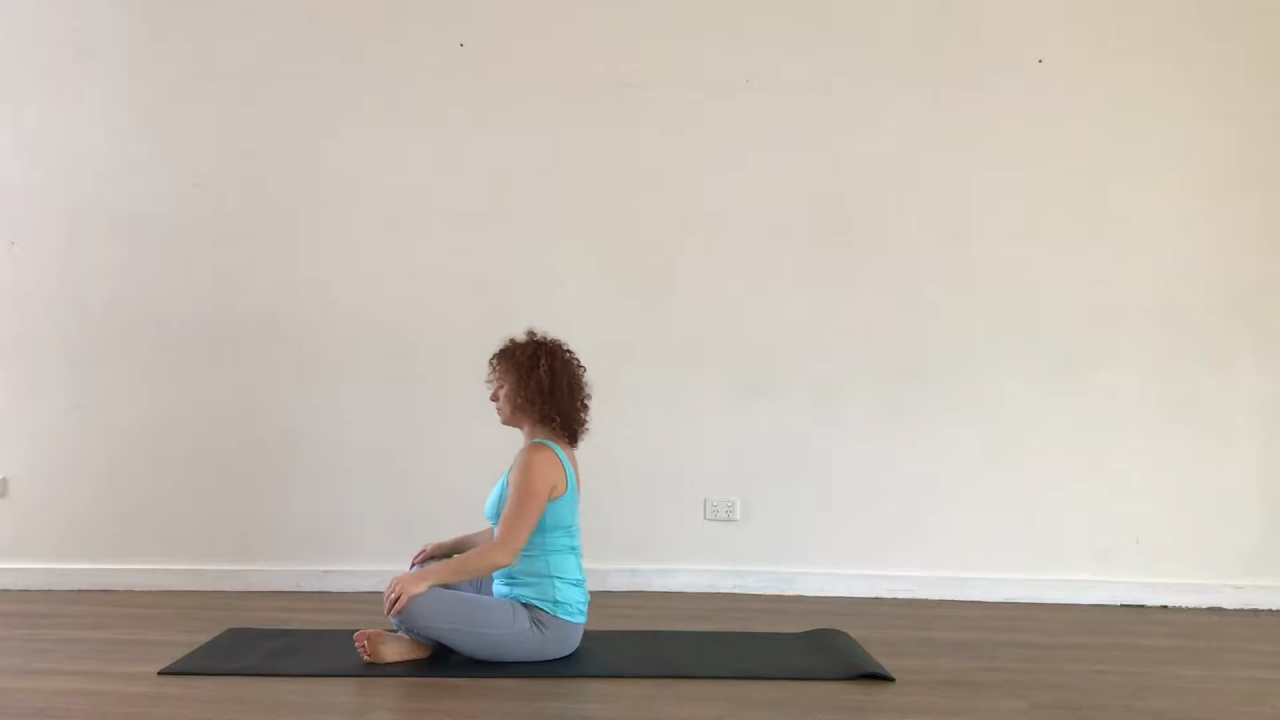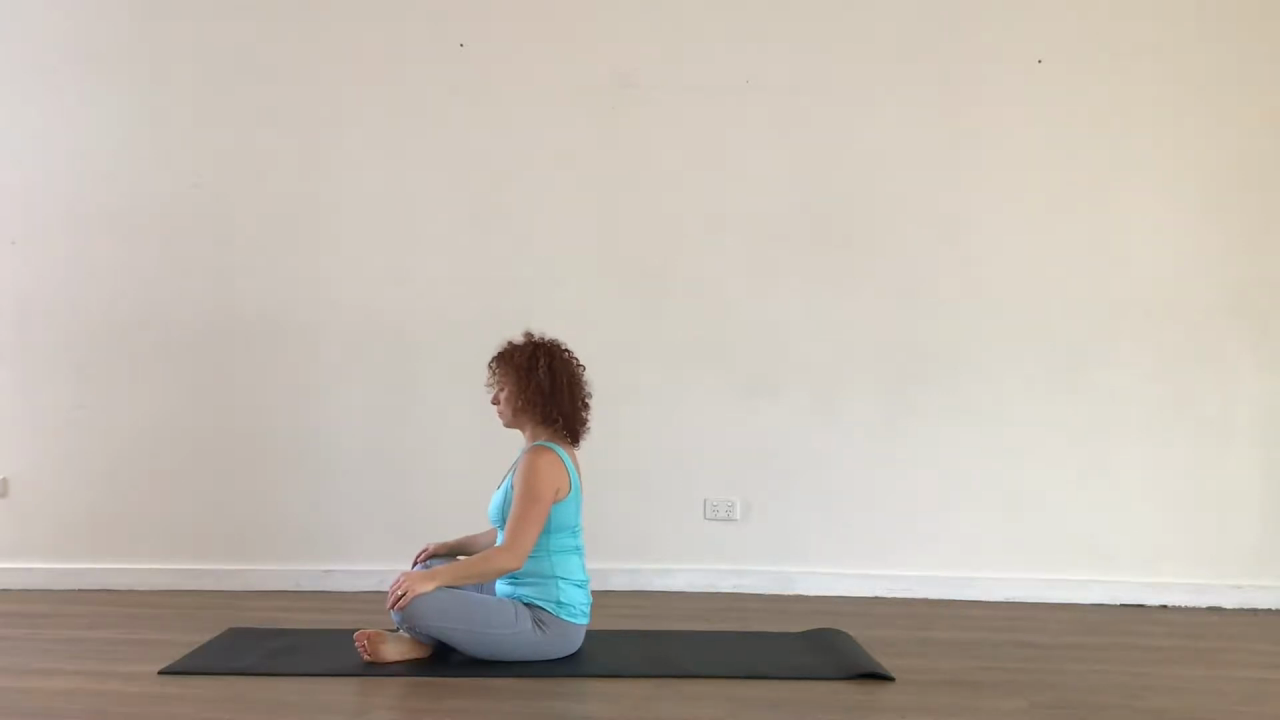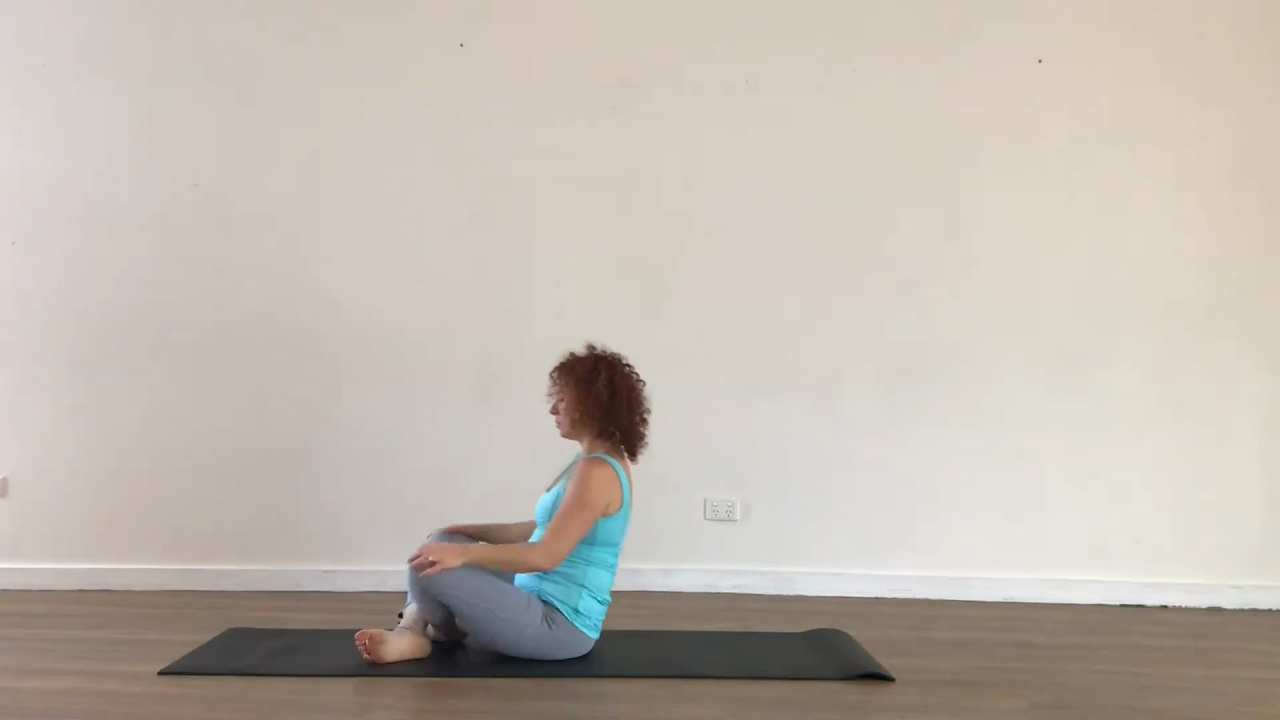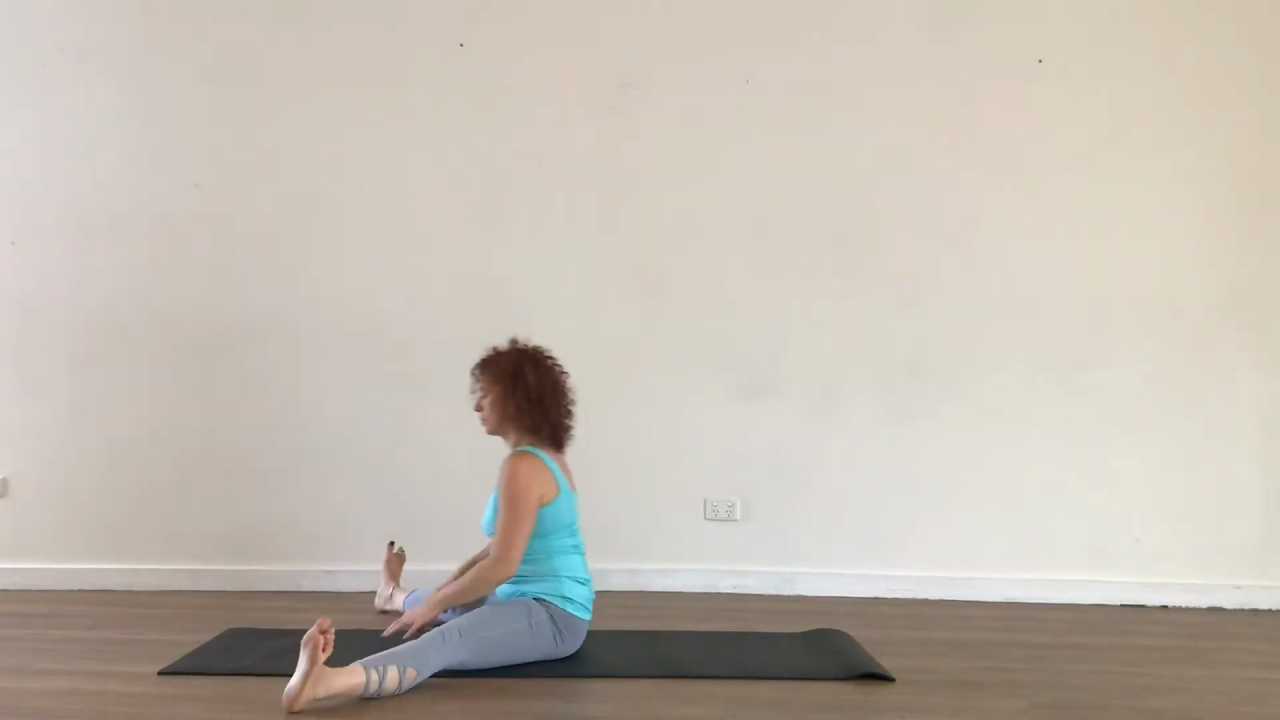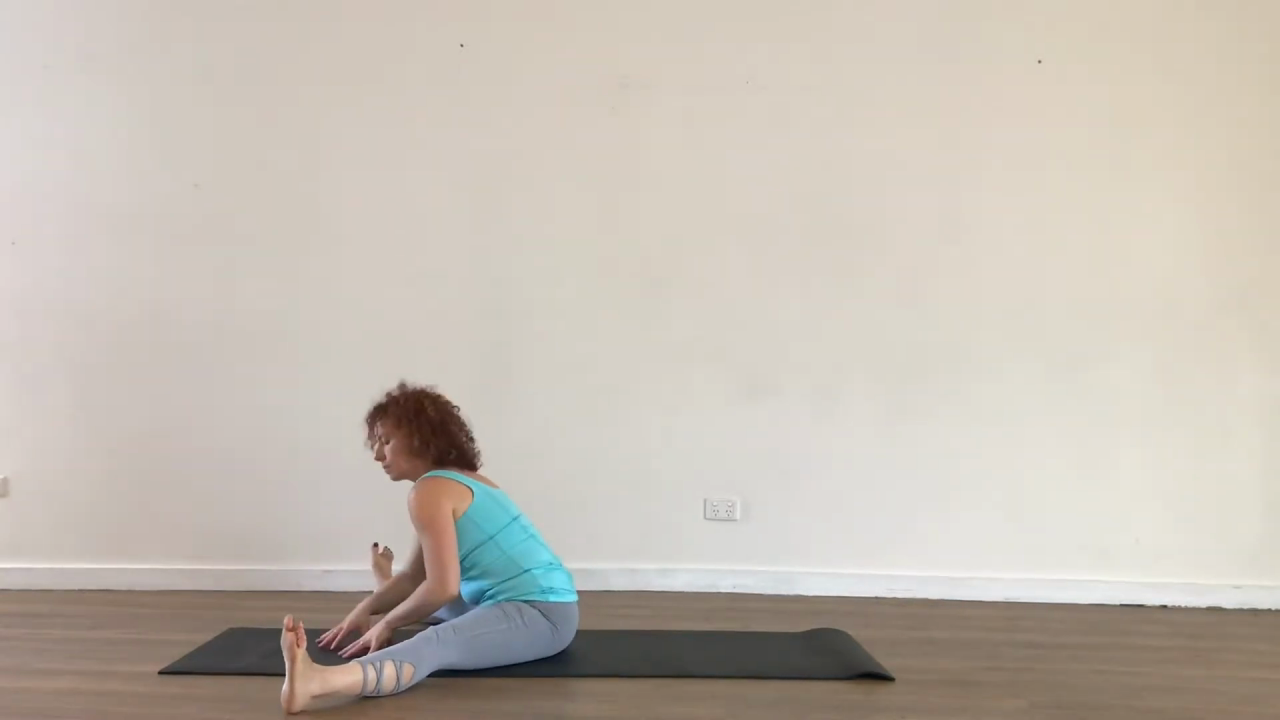
dt=1s
person 1, frame 1
left shoulder: (539, 458)
right shoulder: (547, 450)
left elbow: (504, 551)
right elbow: (508, 532)
left wrist: (425, 578)
right wrist: (448, 547)
left hip: (545, 622)
right hip: (530, 602)
left knee: (410, 603)
right knee: (429, 570)
left ankle: (418, 642)
person 1, frame 2
left shoulder: (541, 460)
right shoulder: (551, 452)
left elbow: (511, 556)
right elbow: (513, 535)
left wrist: (433, 579)
right wrist: (451, 547)
left hip: (546, 622)
right hip: (531, 601)
left knee: (411, 600)
right knee: (430, 566)
left ankle: (419, 641)
person 1, frame 3
left shoulder: (597, 472)
right shoulder: (596, 463)
left elbow: (546, 555)
right elbow: (546, 530)
left wrist: (464, 552)
right wrist: (473, 532)
left hip: (559, 626)
right hip: (545, 605)
left knee: (430, 569)
right knee: (442, 542)
left ankle: (426, 631)
right ankle: (413, 632)
person 1, frame 4
left shoulder: (522, 467)
right shoulder: (543, 456)
left elbow: (503, 566)
right elbow: (507, 546)
left wrist: (437, 604)
right wrist: (439, 597)
left hip: (555, 620)
right hip: (537, 603)
left knee: (444, 643)
right knee: (453, 601)
left ankle: (326, 684)
right ankle: (396, 597)
person 1, frame 5
left shoulder: (428, 492)
right shoulder: (459, 479)
left elbow: (444, 587)
right elbow: (417, 576)
left wrist: (386, 624)
right wrist: (363, 611)
left hip: (541, 616)
right hip: (540, 604)
left knee: (435, 644)
left ankle: (317, 683)
right ankle: (386, 592)
